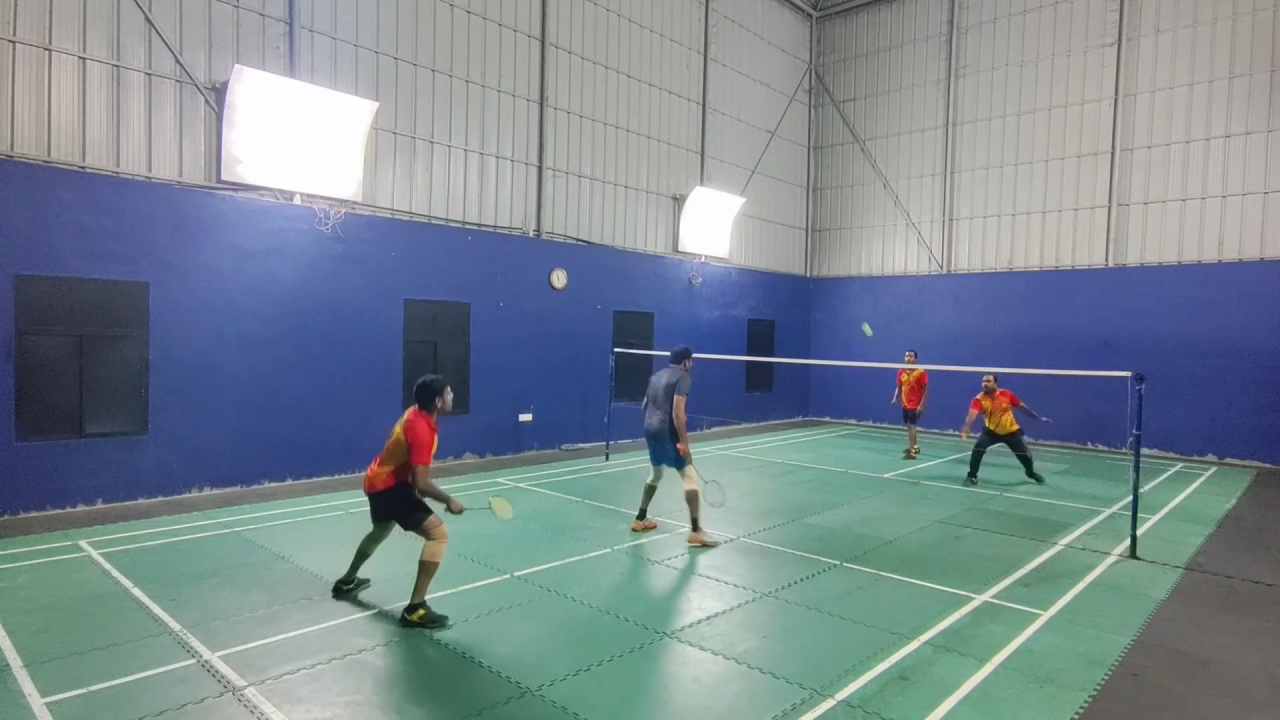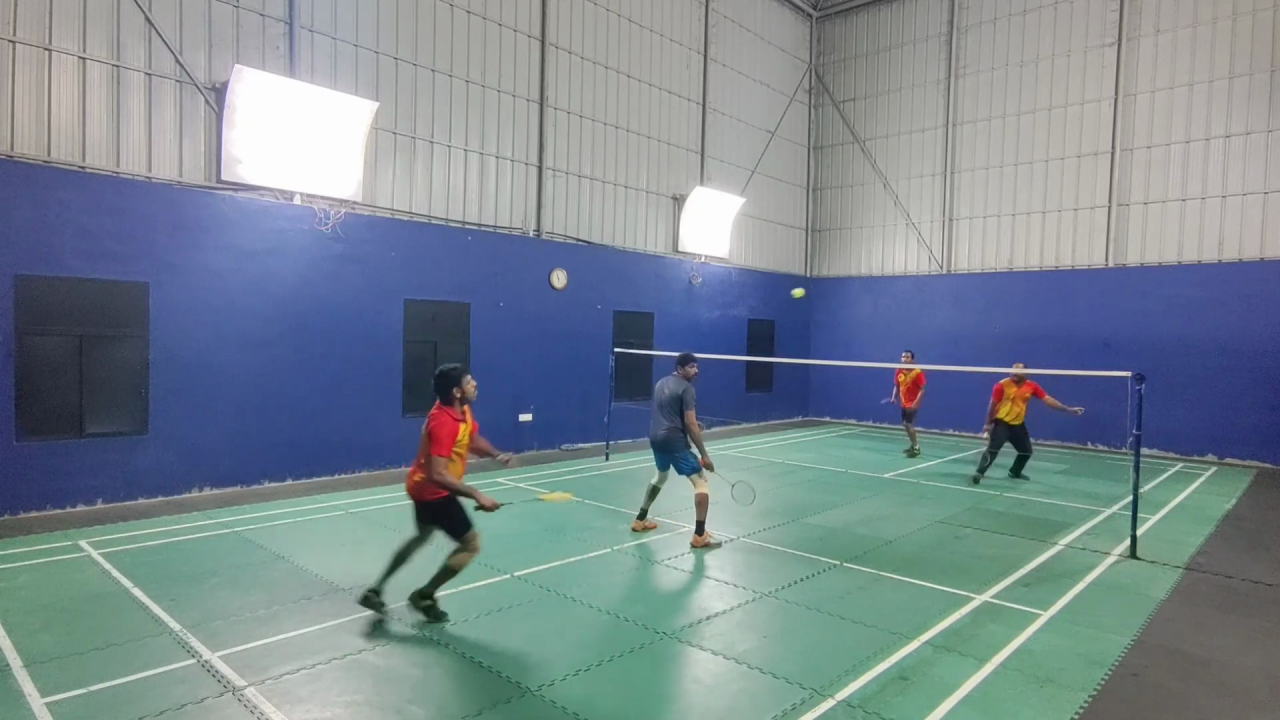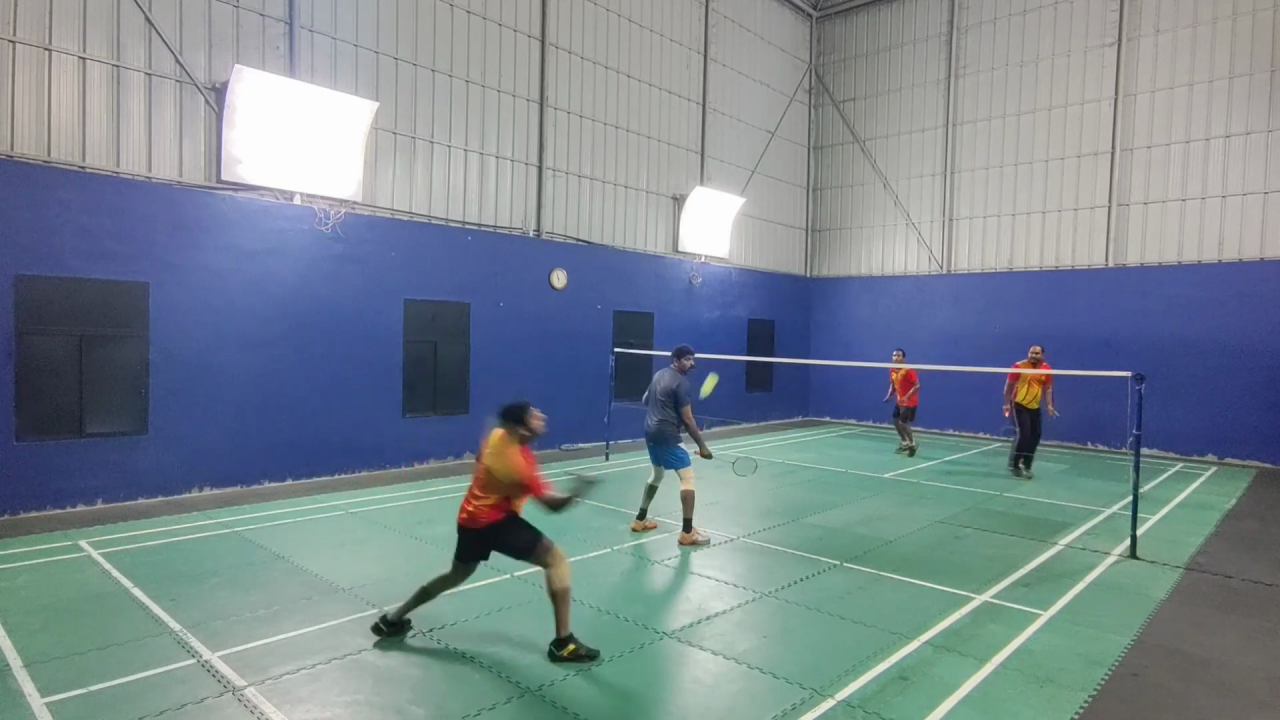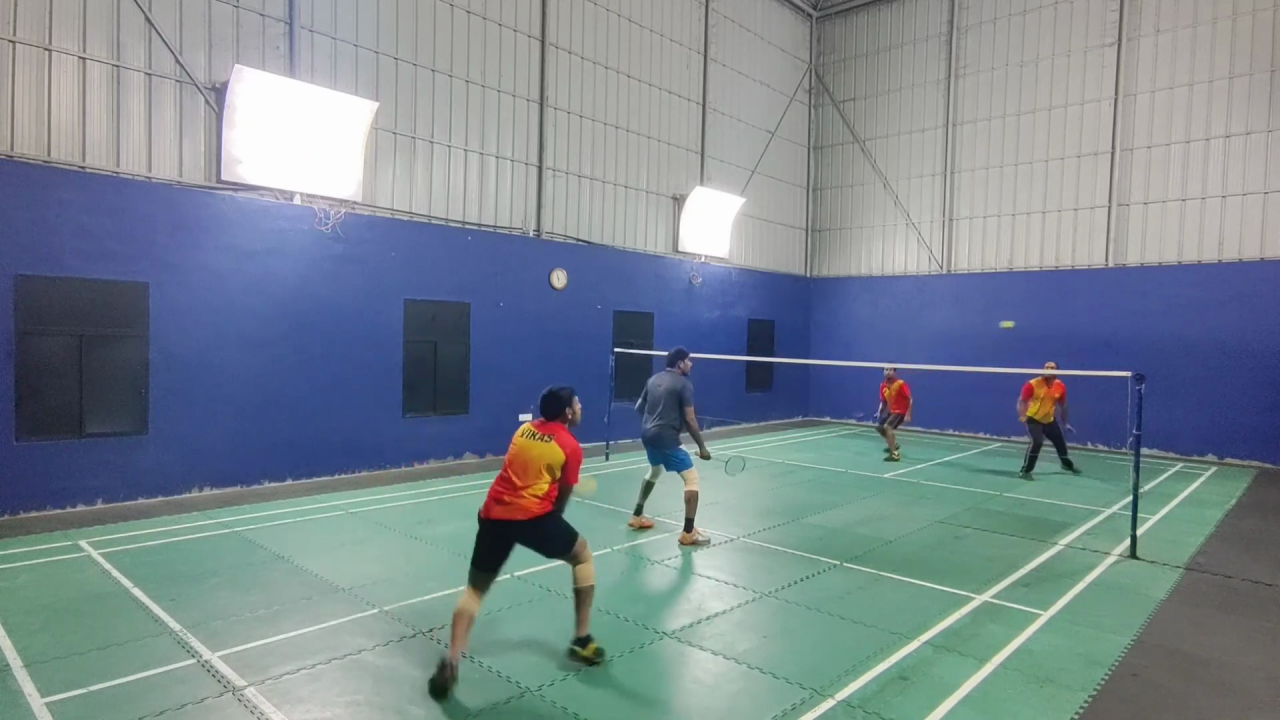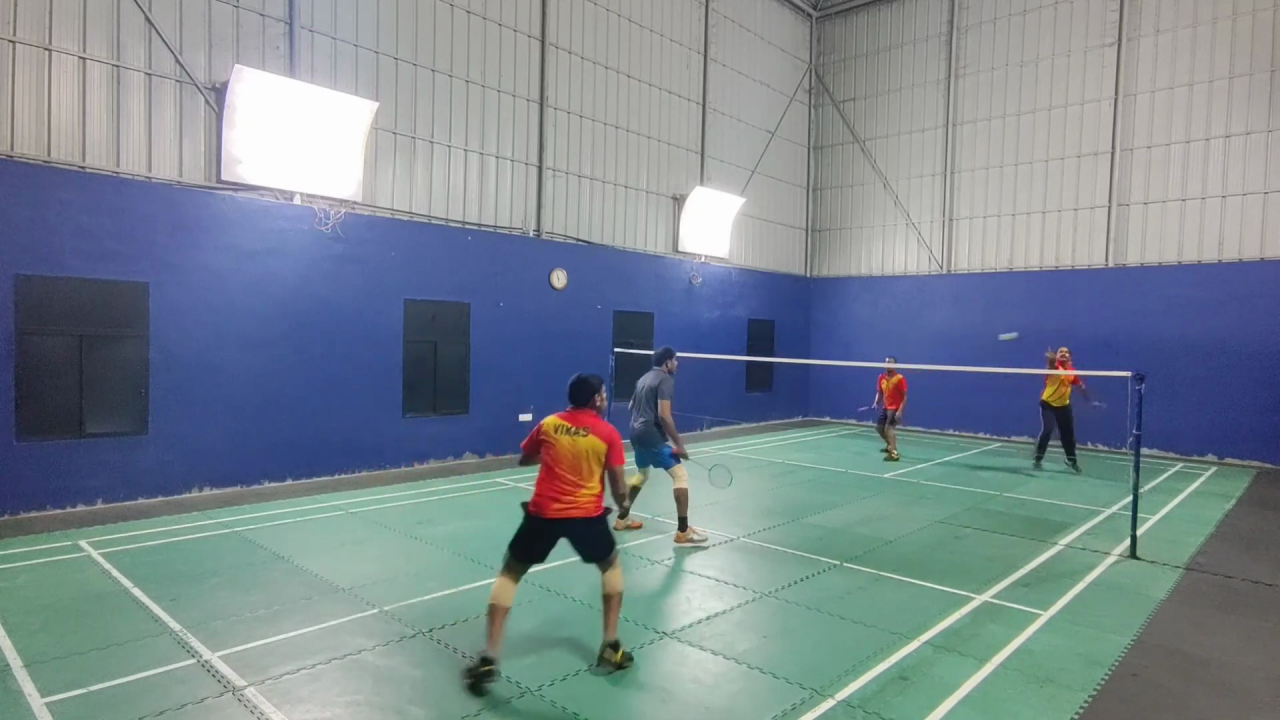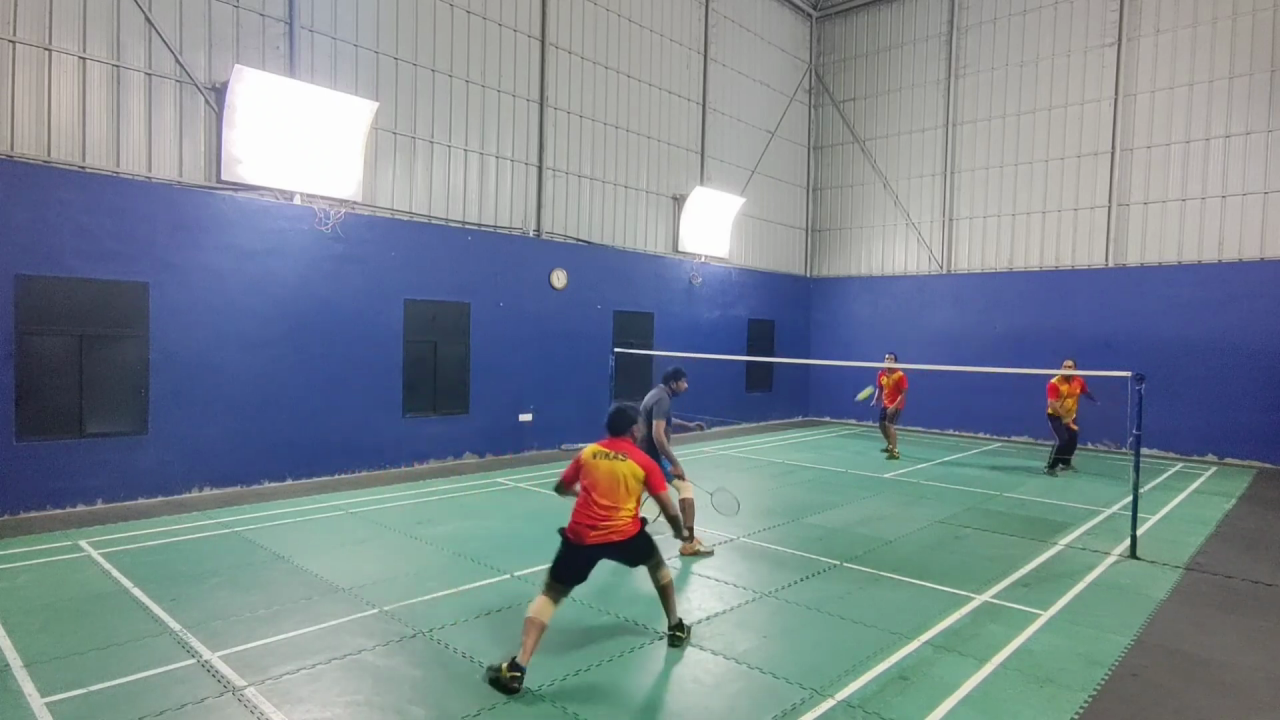
dt=0.3s
person 1, frame 1
left shoulder: (416, 414)
right shoulder: (422, 431)
right elbow: (421, 485)
left wrist: (434, 486)
right wrist: (448, 500)
left hip: (378, 482)
right hip: (389, 488)
left knee: (380, 531)
right knee: (438, 533)
left ankle: (347, 581)
right ankle: (416, 608)
person 1, frame 2
left shoulder: (462, 410)
right shoulder: (443, 423)
left elbow: (474, 440)
right elbow: (437, 475)
left wrist: (497, 455)
right wrist: (477, 495)
left hip: (421, 486)
right hip: (434, 492)
left knee: (421, 538)
right knee: (470, 545)
left ankle: (377, 591)
right ankle: (425, 596)
person 1, frame 3
left shoulder: (497, 436)
right shoulder: (518, 462)
right elbow: (553, 504)
right wrist: (577, 491)
left hip: (470, 518)
right hip: (495, 522)
left knee: (456, 576)
right knee: (556, 558)
left ankle: (393, 620)
right ankle: (563, 642)
person 1, frame 4
left shoulder: (525, 429)
right shoulder: (569, 446)
right elbow: (563, 497)
left hip: (494, 514)
right hip: (534, 515)
left knee: (476, 588)
right knee: (583, 556)
left ankle: (450, 664)
right ankle: (582, 640)
person 1, frame 5
left shoulder: (548, 424)
right shoulder: (608, 434)
left elbow: (523, 459)
right elbow: (619, 489)
right wrist: (623, 504)
left hip: (542, 513)
right hip: (587, 515)
left knee: (509, 575)
right knee: (612, 568)
left ankle: (490, 658)
right ankle: (610, 648)
person 1, frame 6
left shoulder: (588, 453)
right shoulder: (644, 461)
left elbow: (561, 488)
right elbow: (670, 511)
right wrist: (679, 530)
left hip: (581, 536)
right hip: (624, 534)
left knee: (548, 596)
right knee: (656, 562)
left ankle: (517, 667)
right ankle: (676, 627)
person 2, frame 1
left shoulder: (656, 376)
right shoulder: (682, 377)
left elbow: (645, 406)
right elbow: (678, 411)
right wrist: (683, 442)
left hip: (650, 429)
right hip: (666, 432)
left knee: (655, 474)
right knee: (690, 477)
left ankle: (640, 519)
right ankle: (696, 532)
person 2, frame 2
left shoulder: (661, 383)
right shoulder: (686, 389)
right elbow: (691, 425)
left wrist: (693, 424)
right wrist: (704, 455)
left hip: (656, 438)
right hip: (674, 441)
left knee: (660, 477)
right knee: (701, 481)
left ankle: (640, 519)
right ankle: (700, 535)
person 2, frame 3
left shoulder: (659, 375)
right shoulder: (681, 383)
left elbow: (646, 400)
right elbow: (687, 419)
right wrist: (702, 446)
left hip: (651, 432)
right hip: (667, 435)
left knee: (657, 475)
right knee: (688, 478)
left ankle: (640, 519)
right ankle: (688, 532)
person 2, frame 4
left shoulder: (653, 380)
right shoulder: (684, 384)
left elbow: (639, 407)
right elbow: (690, 420)
right wrist: (702, 447)
left hip: (648, 435)
right hip: (666, 439)
left knee: (654, 471)
right knee: (691, 478)
left ankle: (637, 516)
right ankle: (689, 532)
person 2, frame 5
left shoulder: (644, 378)
right shoulder: (665, 380)
left elbow: (632, 408)
right elbow: (664, 415)
right wrist: (678, 443)
left hip: (636, 434)
right hip: (651, 437)
left knee: (642, 475)
right knee: (680, 476)
left ankle: (622, 518)
right ankle: (683, 530)
person 2, frame 6
left shoulder: (656, 394)
right shoulder: (662, 400)
right elbow: (658, 436)
left wrist: (689, 425)
right wrist: (676, 464)
right hip: (650, 452)
right knee: (684, 487)
right ankle: (689, 542)
